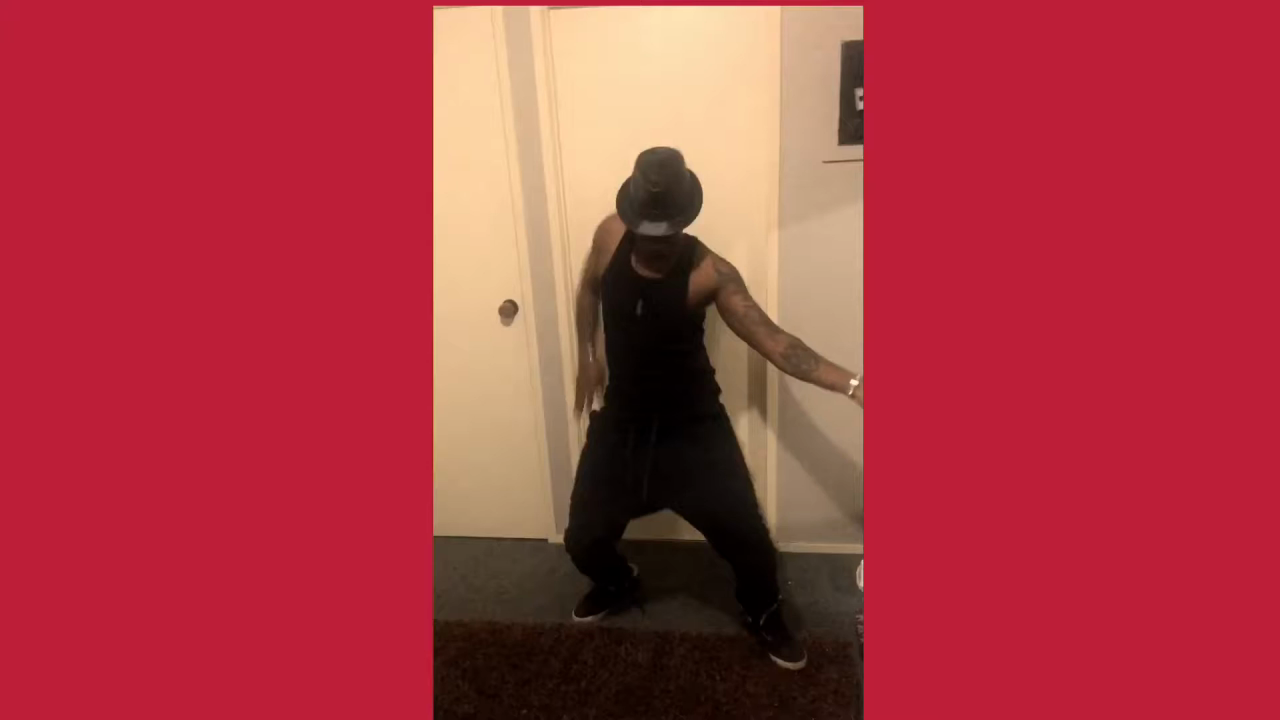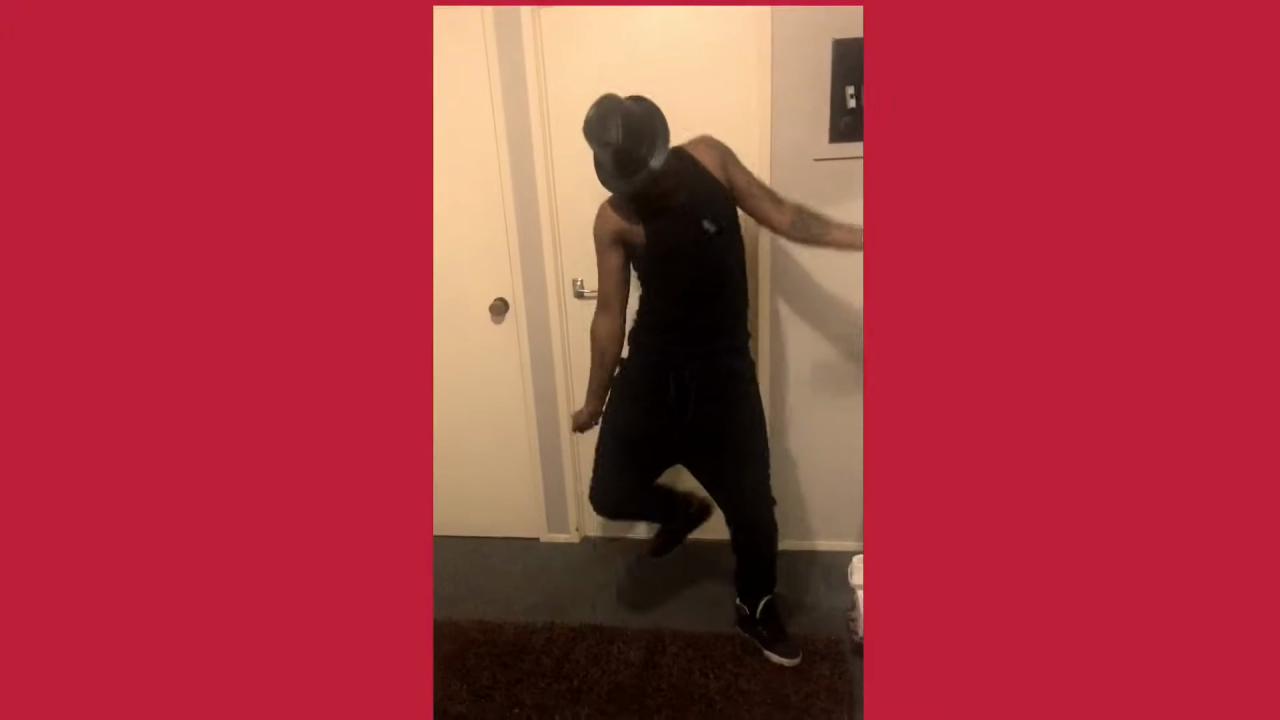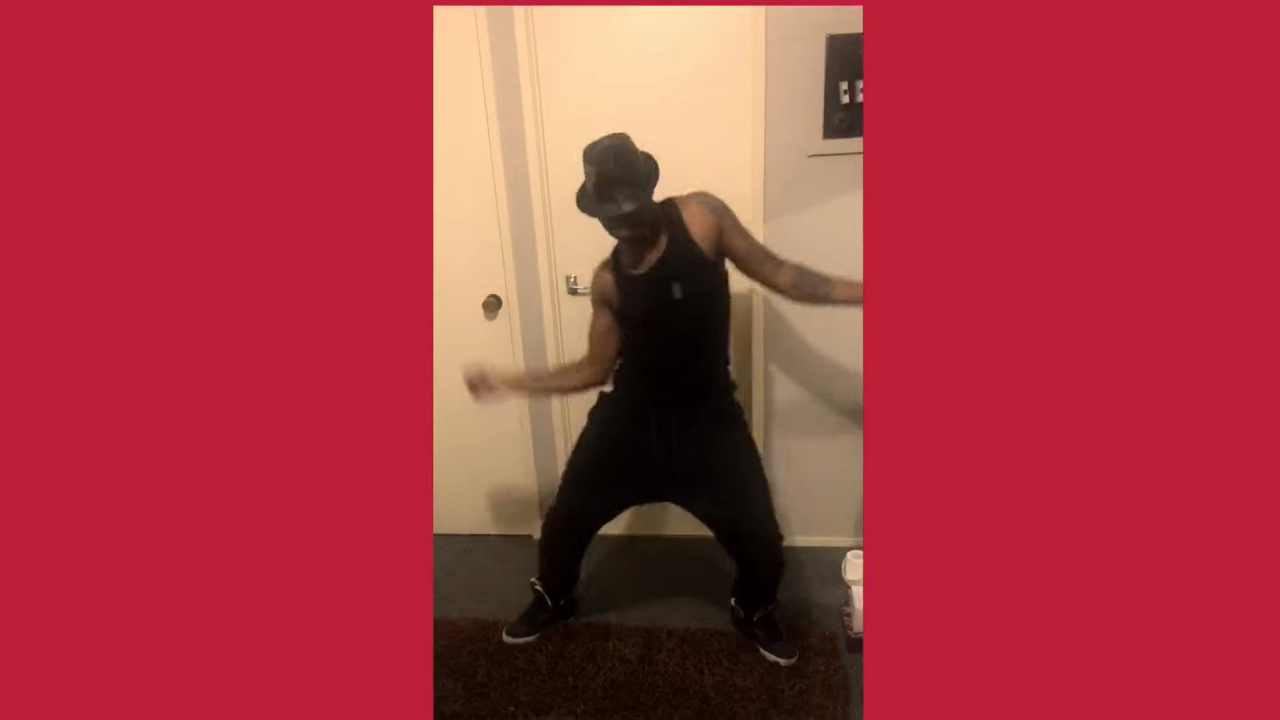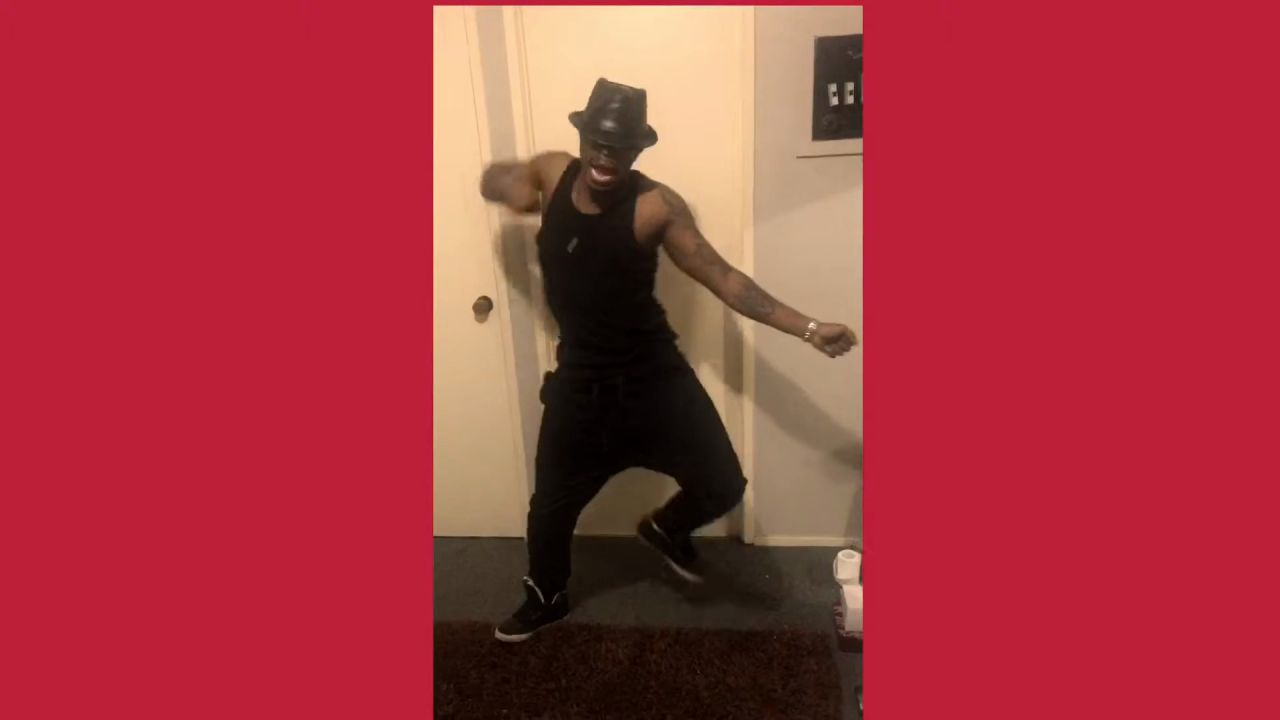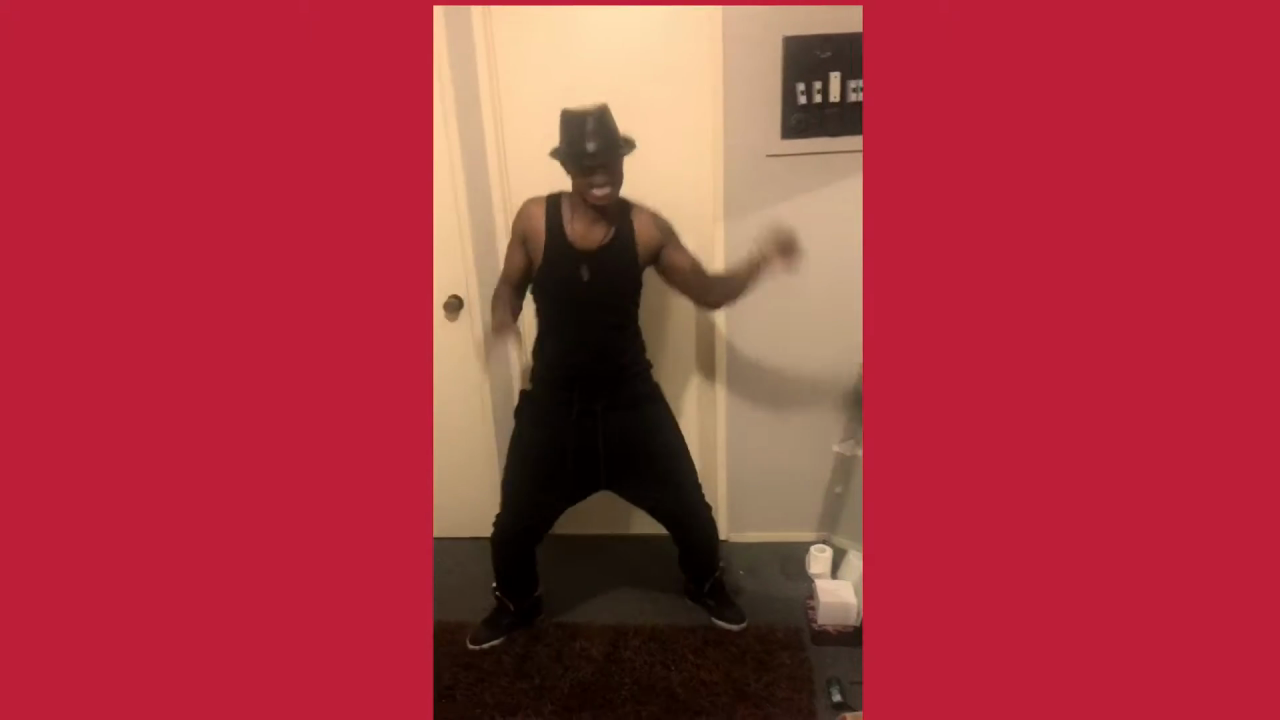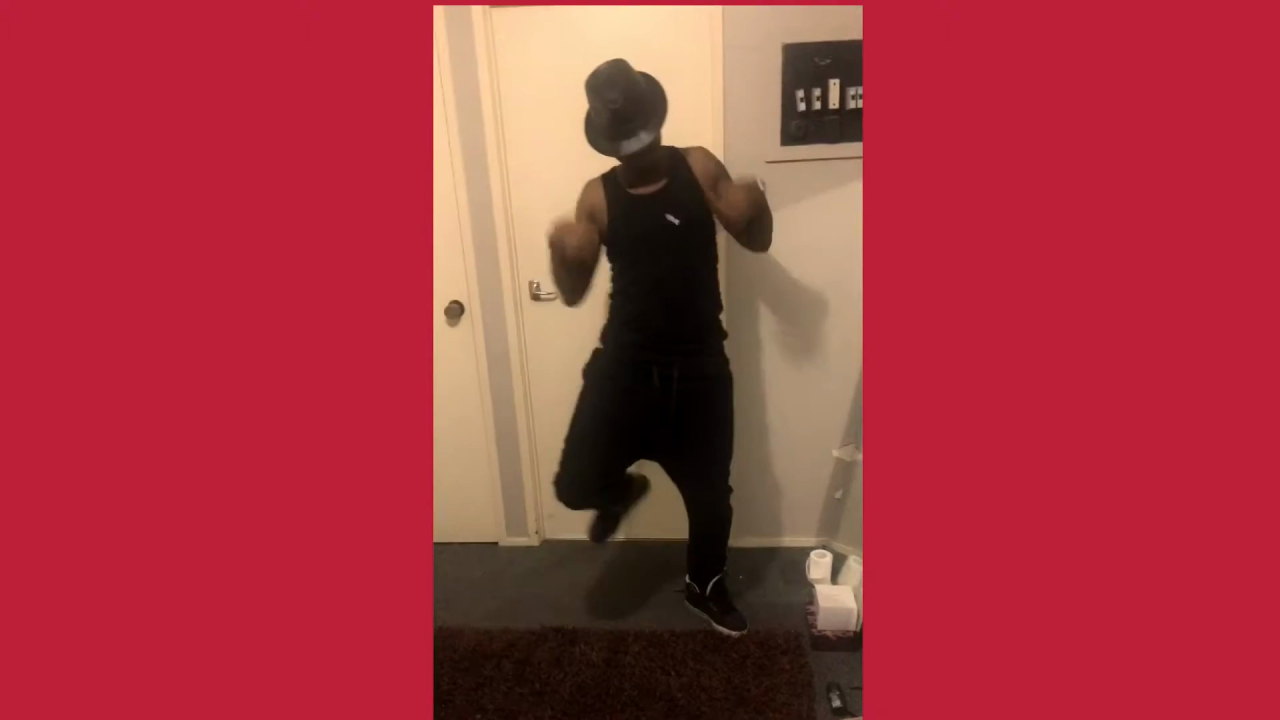
dt=0.4s
person 1, frame 1
left shoulder: (709, 272)
right shoulder: (610, 234)
left elbow: (774, 342)
left wrist: (853, 384)
right wrist: (587, 356)
left hip: (693, 428)
right hip: (620, 423)
left knee: (749, 540)
right knee: (584, 539)
left ankle: (764, 616)
right ankle: (617, 585)
person 1, frame 2
left shoulder: (709, 158)
right shoulder: (615, 220)
left elbow: (782, 217)
right elbow: (609, 312)
left wrist: (865, 238)
right wrist: (594, 399)
left hip: (725, 379)
right hip: (649, 379)
left knee: (752, 509)
right knee: (610, 494)
left ankle: (757, 610)
right ankle: (681, 511)
person 1, frame 3
left shoulder: (702, 216)
right shoulder: (608, 277)
left elbow: (777, 274)
right elbow: (597, 368)
left wrist: (862, 291)
right wrist: (511, 383)
left hip: (709, 419)
right hip: (629, 418)
left knee: (759, 538)
right knee: (566, 520)
left ankle: (754, 612)
right ankle: (552, 600)
person 1, frame 4
left shoulder: (657, 206)
right shoulder: (552, 172)
left elbow: (723, 279)
right elbow: (493, 180)
left wrist: (809, 328)
right wrist: (512, 192)
left hip: (654, 378)
right hip: (578, 385)
left knee: (724, 485)
right knee: (550, 507)
left ankle: (666, 529)
right ankle: (546, 597)
person 1, frame 5
left shoulder: (646, 228)
right shoulder: (536, 218)
left elbow: (706, 291)
right elbow: (511, 286)
left wrist: (759, 262)
right wrist: (502, 311)
left hip: (631, 402)
right hip: (552, 406)
left knee: (690, 514)
right knee: (517, 528)
left ankle: (706, 585)
right ankle: (514, 602)
person 1, frame 6
left shoulder: (699, 167)
right shoulder: (597, 197)
left elbow: (756, 239)
right elbow: (574, 292)
left wrist: (754, 206)
right wrist: (562, 250)
left hip: (700, 367)
right hip: (625, 365)
left knee: (710, 493)
right knee: (575, 483)
left ankle: (706, 584)
right ankle: (622, 487)
